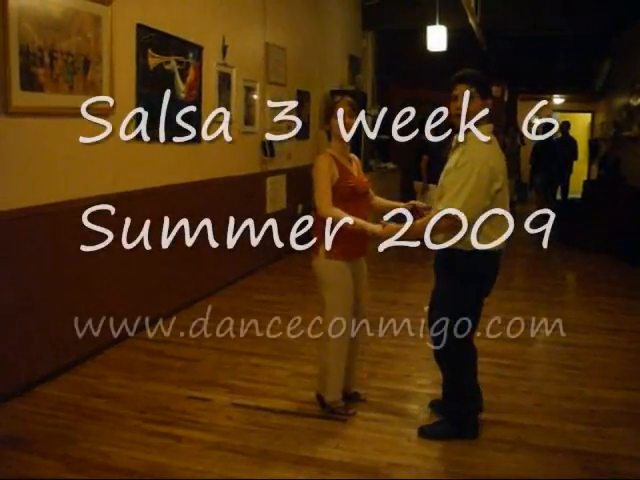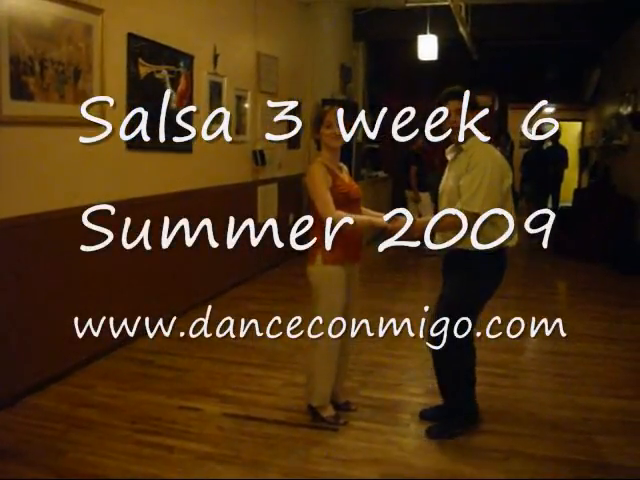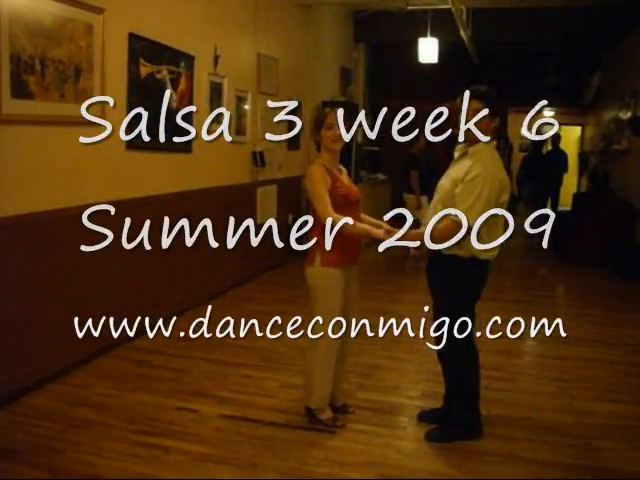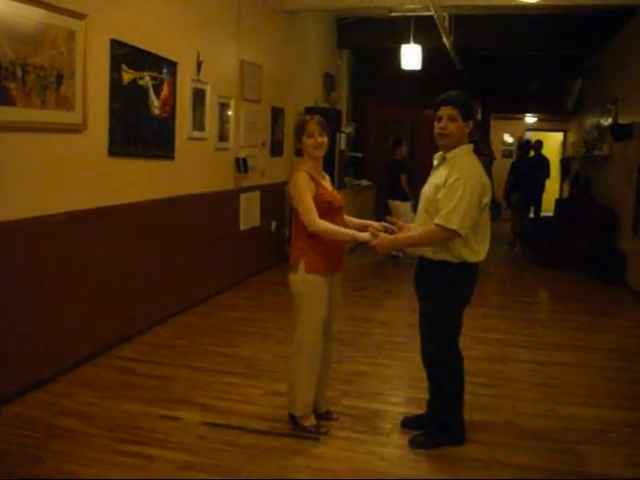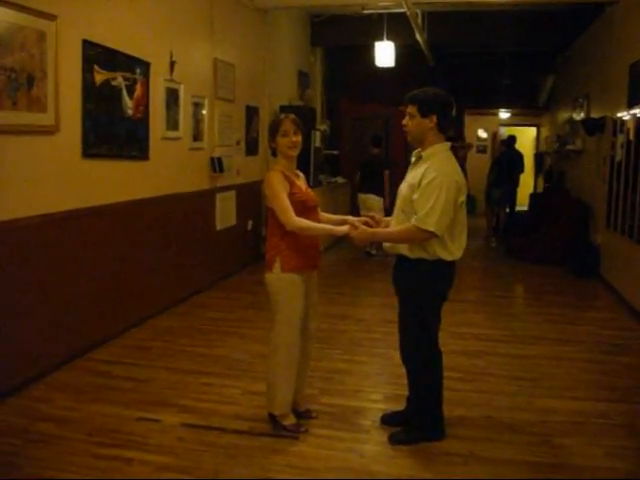
dt=1s
person 1, frame 1
left shoulder: (478, 154)
right shoulder: (473, 145)
left elbow: (450, 218)
left wrist: (401, 232)
right wrist: (425, 210)
left hip: (467, 260)
right hip: (465, 256)
left knee: (450, 338)
right knee: (448, 333)
left ankle: (461, 420)
right ankle: (465, 400)
person 1, frame 2
left shoulder: (484, 158)
right shoulder: (456, 155)
left elbow: (467, 216)
left wrist: (419, 226)
right wrist: (423, 226)
left hip: (481, 259)
right hip: (461, 255)
left knee: (442, 334)
right knee: (455, 333)
left ankle: (462, 412)
right ankle: (459, 405)
person 1, frame 3
left shoulder: (485, 168)
right shoulder: (464, 154)
left elbow: (458, 226)
left wrist: (410, 237)
right wrist: (421, 238)
left hip: (462, 265)
right hip: (448, 260)
left knee: (457, 343)
right knee: (447, 340)
left ankle: (467, 421)
right ankle: (454, 407)
person 1, frame 4
left shoulder: (466, 172)
right shoulder: (445, 163)
left elbow: (446, 231)
left wrist: (394, 242)
right wrist: (410, 229)
left hip: (451, 271)
right hip: (435, 266)
left knee: (442, 348)
right knee: (433, 346)
left ankle: (449, 427)
right ankle: (437, 413)
person 1, frame 5
left shoulder: (440, 170)
right shoulder: (424, 160)
left elbow: (423, 230)
left wrist: (372, 236)
right wrist: (387, 223)
left hip: (427, 269)
right hip: (414, 265)
left knee: (421, 346)
right knee: (413, 343)
left ankle: (429, 423)
right ankle: (416, 409)
person 2, frame 1
left shoulder: (355, 160)
right shoulder: (325, 162)
left elbow: (369, 200)
right elbow: (325, 210)
left wrist: (403, 206)
right wrist: (370, 227)
left hip: (355, 253)
right hip: (332, 253)
left knee: (355, 320)
right knee: (338, 323)
left ankle: (345, 385)
right ankle: (329, 393)
person 2, frame 2
left shoulder: (343, 168)
right shoulder: (317, 170)
right elbow: (330, 215)
left wrist: (386, 217)
right wrist: (379, 222)
left hip: (348, 258)
right hip: (327, 259)
right knee: (327, 330)
left ankle: (335, 393)
right ankle: (318, 401)
person 2, frame 3
left shoulder: (342, 170)
right shoulder: (317, 172)
right elbow: (328, 217)
left wrist: (381, 224)
right wrist: (371, 232)
left hip: (347, 260)
right hip: (326, 261)
left knee: (342, 330)
right knee: (325, 332)
left ankle: (334, 395)
right ankle: (316, 403)
person 2, frame 4
left shoulder: (325, 177)
right shoulder: (300, 178)
right elbow: (314, 224)
left wrist: (369, 224)
right wrist: (358, 236)
left hip: (330, 266)
right hip: (309, 267)
left knee: (325, 336)
right knee: (308, 338)
left ankle: (317, 402)
right ankle: (300, 410)
person 2, frame 5
left shoulder: (300, 176)
right shoulder: (275, 177)
left elbow: (312, 215)
right elbow: (291, 222)
left wrist: (346, 219)
right wrist: (337, 230)
left hip: (306, 264)
right hip: (285, 266)
left knee: (303, 334)
right knee: (286, 337)
left ankle: (296, 400)
right ankle: (279, 409)
